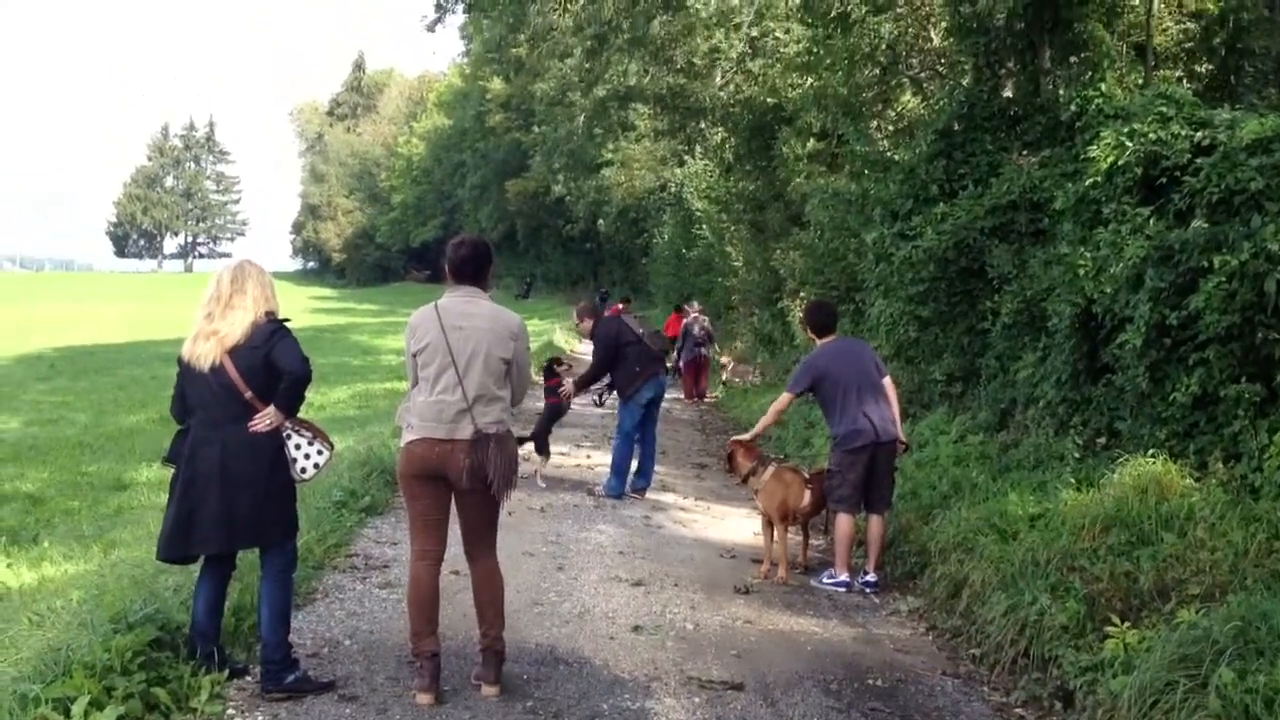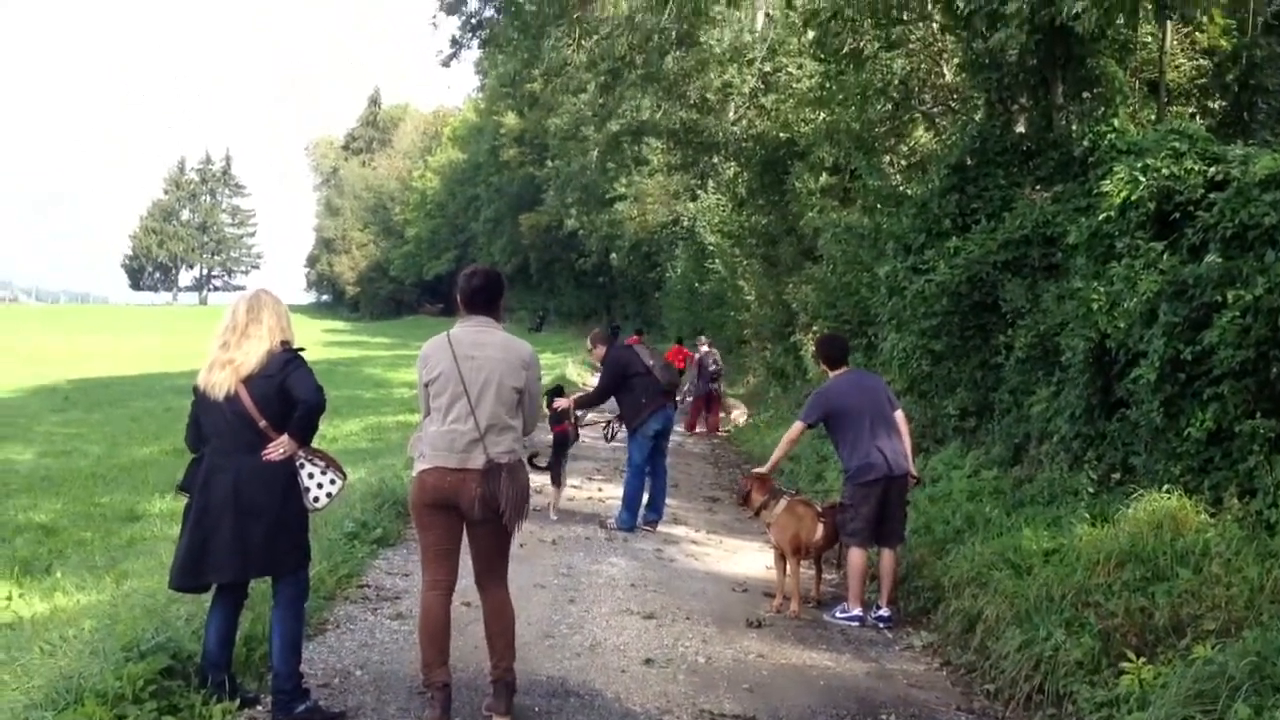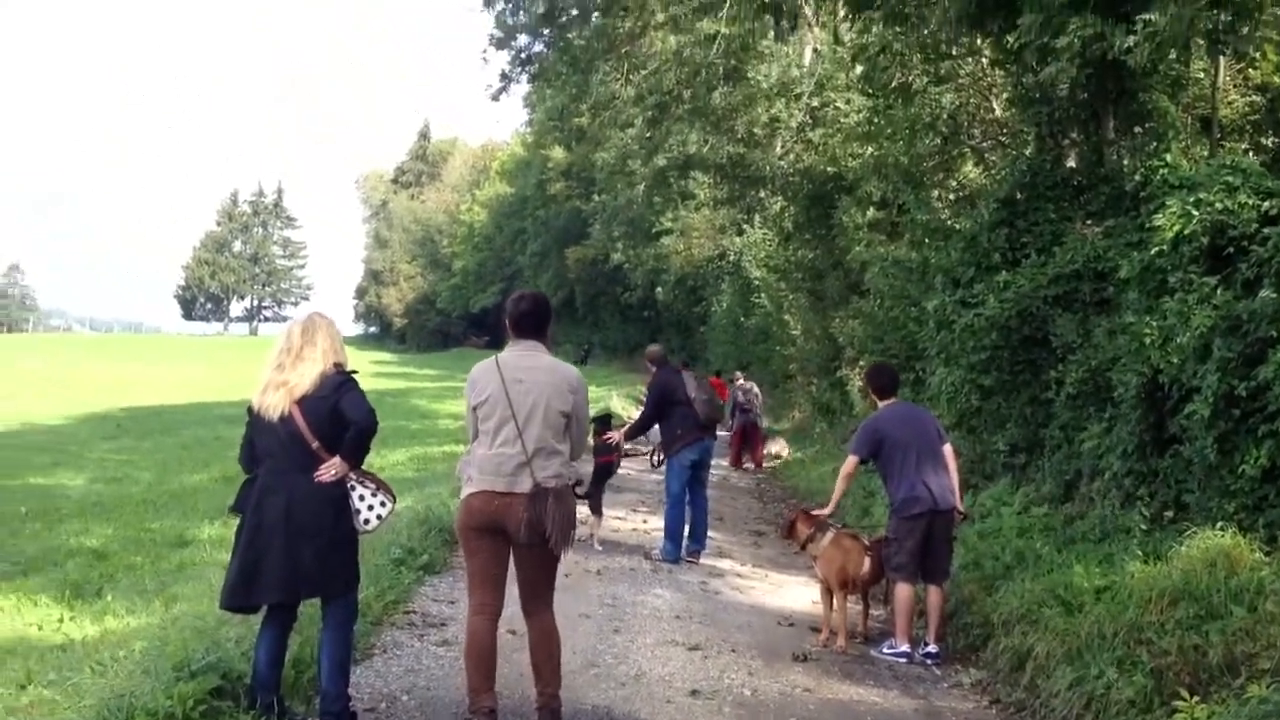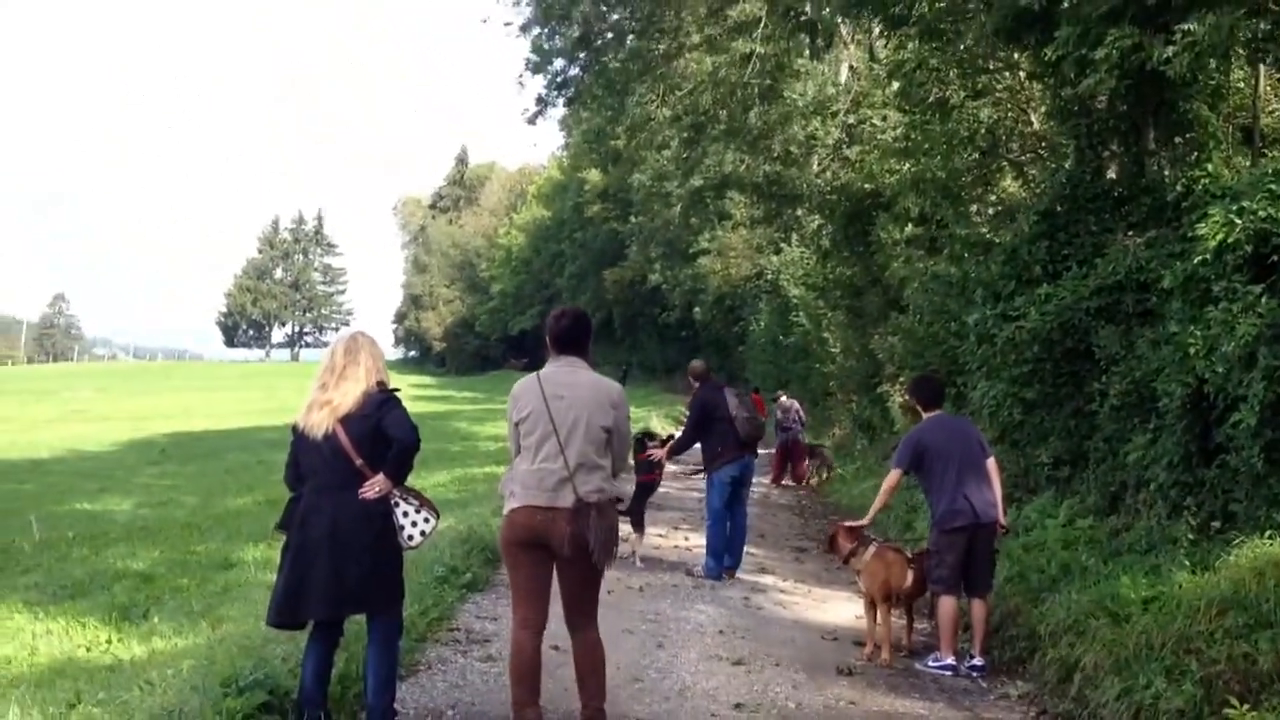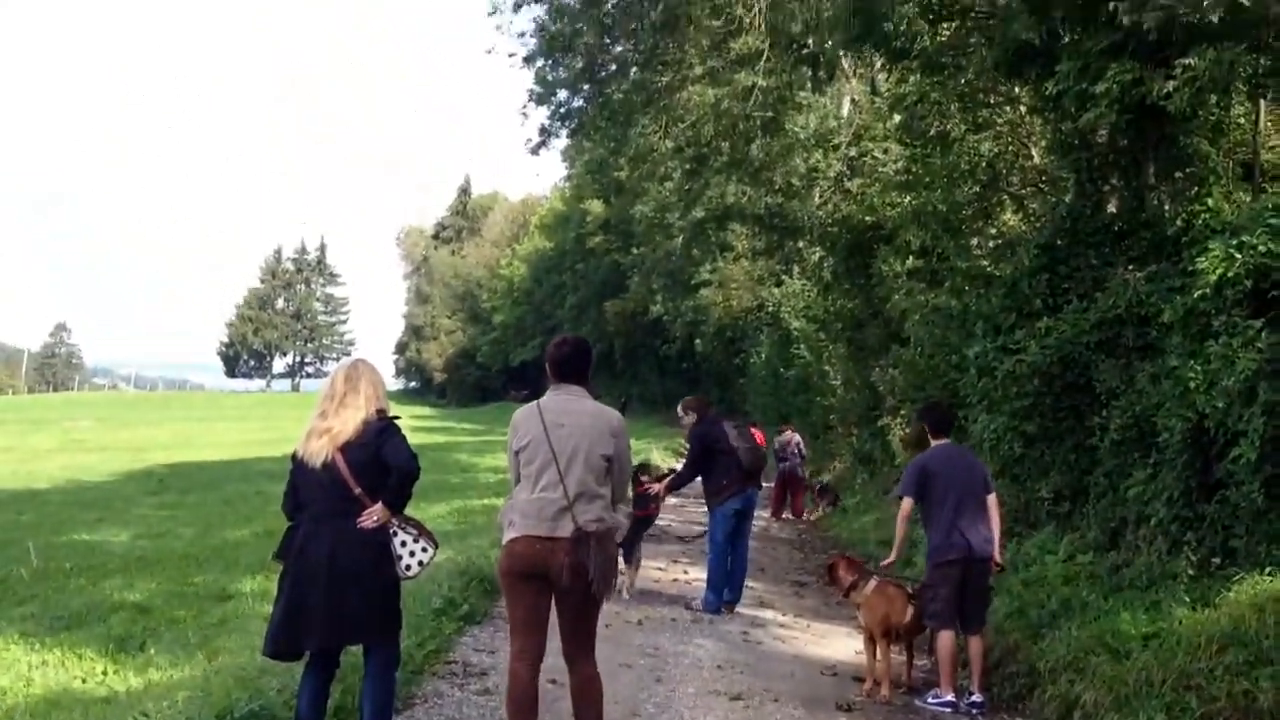
dt=0.5s
person 1, frame 1
left shoulder: (421, 319)
right shoulder: (509, 324)
left elbow: (414, 382)
right elbow: (518, 392)
left hip: (423, 443)
right hip: (483, 447)
left knee: (424, 555)
right knee: (483, 554)
left ankle: (426, 667)
right ankle: (491, 662)
person 1, frame 2
left shoulder: (433, 349)
right shoulder: (521, 353)
left elbow: (425, 412)
right elbow: (530, 421)
left hip: (436, 473)
right hip: (496, 477)
left knee: (436, 584)
right knee: (494, 584)
person 1, frame 3
left shoulder: (481, 373)
right shoulder: (569, 378)
left elbow: (473, 436)
right elbow: (578, 446)
left hip: (483, 497)
right hip: (542, 501)
left knee: (482, 608)
right knee: (539, 609)
person 1, frame 4
left shoulder: (523, 389)
right shoulder: (610, 392)
left elbow: (514, 451)
right elbow: (620, 462)
left hip: (526, 512)
left knee: (527, 623)
right knee: (584, 624)
person 1, frame 5
left shoulder: (523, 418)
right shoulder: (611, 422)
left elbow: (515, 480)
right elbow: (619, 491)
left hip: (525, 542)
right hip: (585, 544)
left knee: (524, 654)
right knee: (581, 656)
person 2, frame 1
left shoulder: (196, 343)
right shoulder: (268, 333)
left elbow: (180, 410)
right elbow: (298, 370)
right wrist: (281, 409)
left hip: (205, 464)
right hip: (256, 464)
left knee: (217, 559)
right knee: (277, 562)
left ankle: (205, 656)
right ankle: (277, 671)
person 2, frame 2
left shoulder: (211, 372)
right shoulder: (283, 362)
left elbow: (195, 439)
right elbow: (312, 399)
right wrist: (295, 439)
left hip: (219, 494)
right hip: (270, 493)
left knee: (229, 588)
right knee: (288, 592)
left ankle: (216, 684)
person 2, frame 3
left shoulder: (265, 394)
right shoulder: (335, 385)
left elbow: (248, 459)
right elbow: (365, 422)
right wrist: (347, 460)
left hip: (272, 514)
right hip: (320, 514)
left knee: (279, 608)
right knee: (337, 612)
person 2, frame 4
left shoulder: (310, 412)
right shoulder: (379, 403)
left elbow: (294, 476)
right elbow: (408, 439)
right wrist: (390, 477)
left hip: (317, 531)
right hip: (365, 530)
left knee: (325, 624)
right knee: (383, 627)
person 2, frame 5
left shoulder: (310, 441)
right shoulder: (378, 431)
left elbow: (292, 505)
right elbow: (407, 467)
right wrist: (389, 506)
left hip: (314, 561)
right hip: (363, 561)
left knee: (321, 655)
right knee: (380, 656)
person 3, frame 1
left shoulder: (815, 362)
right shoulder: (863, 347)
left elbow: (781, 406)
right elbow: (890, 388)
left wrist: (752, 434)
right wrist: (898, 431)
left hip: (853, 439)
right hip: (885, 435)
left knee: (845, 508)
right knee: (877, 509)
left ankle: (840, 575)
right ankle: (870, 574)
person 3, frame 2
left shoulder: (825, 394)
right shoulder: (874, 380)
left elbow: (793, 436)
right elbow: (901, 421)
left wrist: (768, 467)
right wrist: (910, 464)
left hip: (864, 472)
right hip: (896, 469)
left knee: (857, 541)
right knee: (888, 543)
left ankle: (853, 609)
right ankle: (883, 609)
person 3, frame 3
left shoulder: (873, 425)
right shoulder: (923, 414)
left elbow: (848, 470)
right elbow: (950, 455)
left wrist: (830, 507)
right wrist: (957, 499)
left hip: (910, 506)
right hip: (943, 504)
left knee: (904, 576)
right knee: (936, 578)
left ankle: (901, 645)
right ankle: (931, 645)
person 3, frame 4
left shoulder: (917, 436)
right shoulder: (967, 426)
left elbow: (891, 483)
right elbow: (993, 469)
left wrist: (868, 518)
right wrist: (1000, 512)
left hip: (951, 519)
right hip: (985, 517)
left knee: (947, 590)
right knee: (978, 591)
left ankle: (946, 658)
right ankle: (977, 657)
person 3, frame 5
left shoulder: (921, 463)
right shoulder: (973, 460)
left elbow: (905, 512)
right elbow: (993, 505)
left wrist: (895, 553)
right wrist: (996, 548)
left hip: (946, 553)
right hip: (980, 552)
left knee: (944, 625)
right knee: (974, 627)
left ankle: (946, 694)
right ankle: (976, 694)
person 4, frame 1
left shoulder: (603, 331)
right shoulder: (615, 325)
left elbow: (598, 368)
left wrist: (576, 386)
right wrist: (610, 384)
left hip: (640, 384)
right hip: (657, 378)
left knee: (624, 436)
right knee: (646, 436)
left ankle: (614, 488)
right ankle: (639, 486)
person 4, frame 2
left shoulder: (614, 359)
right shoulder: (628, 353)
left elbow: (601, 394)
left wrist: (573, 402)
right wrist: (624, 415)
left hip: (647, 415)
right hip: (666, 409)
left knee: (635, 469)
right knee: (657, 467)
left ankle: (626, 521)
right ankle: (651, 518)
person 4, frame 3
left shoulder: (659, 381)
right shoulder: (685, 376)
left elbow: (649, 417)
left wrist: (625, 434)
left hip: (684, 444)
right hip: (705, 439)
left knee: (675, 499)
right knee: (698, 496)
left ankle: (670, 552)
right ankle: (694, 549)
person 4, frame 4
left shoulder: (701, 397)
right shoulder: (728, 393)
left elbow: (691, 434)
left wrist: (667, 451)
left hip: (724, 461)
right hip: (746, 457)
left knee: (716, 515)
right knee: (738, 513)
left ankle: (713, 568)
right ankle: (730, 566)
person 4, frame 5
left shoulder: (700, 432)
right shoulder: (721, 426)
left elbow: (691, 469)
left wrist: (666, 487)
right wrist: (673, 480)
left hip: (727, 493)
right hip: (749, 488)
left knee: (718, 549)
right knee: (739, 547)
left ankle: (712, 602)
right ankle: (730, 600)
